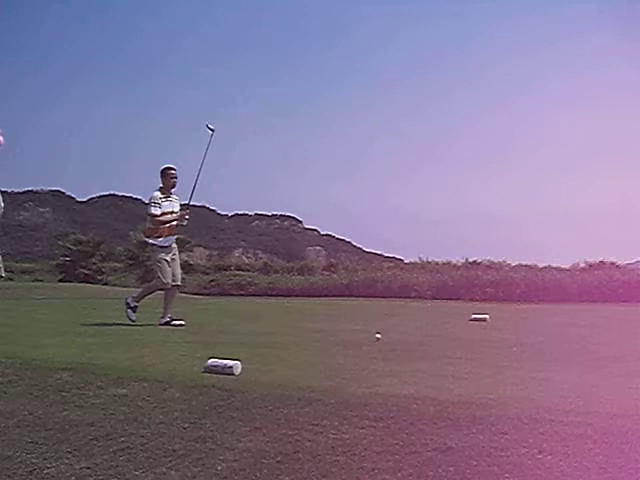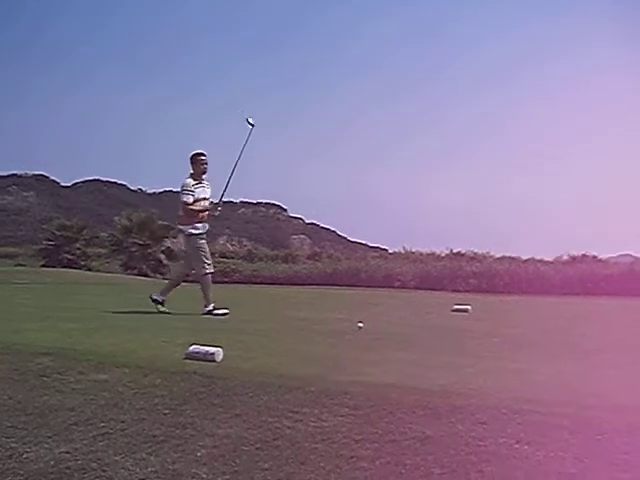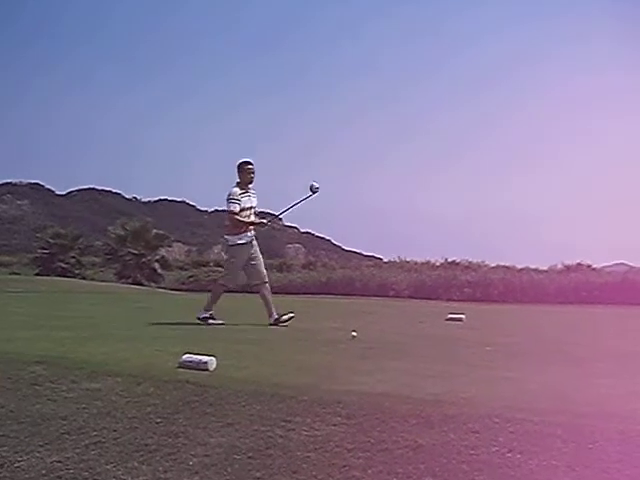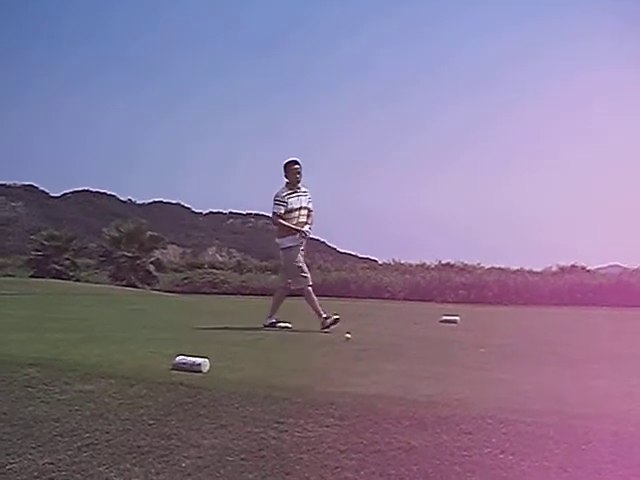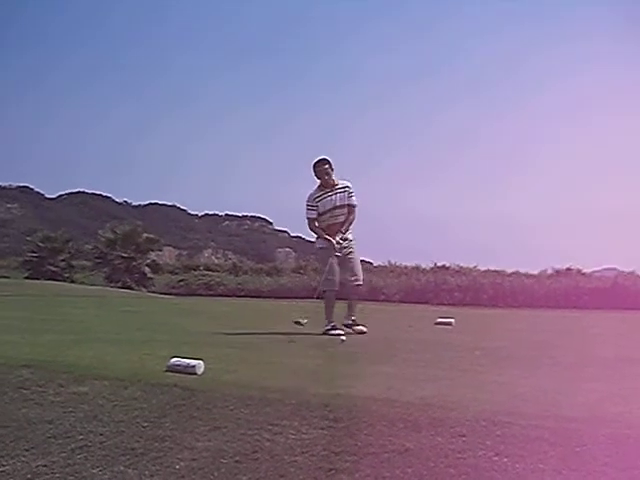
dt=0.5s
person 1, frame 1
left shoulder: (175, 199)
right shoulder: (156, 197)
right elbow: (154, 220)
left wrist: (181, 219)
right wrist: (175, 217)
left hip: (171, 243)
right hip: (158, 243)
left knee: (175, 281)
right knee: (163, 280)
left ankle: (166, 316)
right ankle: (133, 301)
person 1, frame 2
left shoulder: (206, 184)
right shoulder: (188, 184)
right elbow: (187, 209)
left wrist: (212, 209)
right wrist: (207, 208)
left hip: (200, 230)
right hip: (192, 231)
left knee: (187, 269)
right knee: (205, 267)
left ankle: (160, 296)
right ankle: (208, 306)
person 1, frame 3
left shoulder: (252, 193)
right shoulder: (235, 194)
right elbow: (232, 218)
left wrist: (259, 220)
right wrist: (255, 223)
left hip: (250, 240)
right hip: (238, 241)
left knee: (262, 278)
right knee: (229, 279)
left ankle: (273, 316)
right ankle: (206, 312)
person 1, frame 4
left shoulder: (305, 193)
right shoulder: (282, 195)
left elbow: (309, 215)
right elbow: (276, 220)
left wrist: (306, 227)
right wrist: (296, 229)
left hip: (299, 242)
right hip: (289, 243)
left knee: (287, 283)
right knee: (304, 281)
left ankle: (271, 318)
right ankle: (322, 317)
person 1, frame 5
left shoulder: (346, 188)
right shoulder: (312, 197)
left elbow: (352, 214)
right elbow: (311, 224)
left wrist: (340, 233)
right wrist: (328, 239)
left hip: (345, 240)
right hip: (325, 243)
left knee: (356, 280)
right knee: (330, 284)
left ankle: (350, 318)
right ankle: (329, 323)
